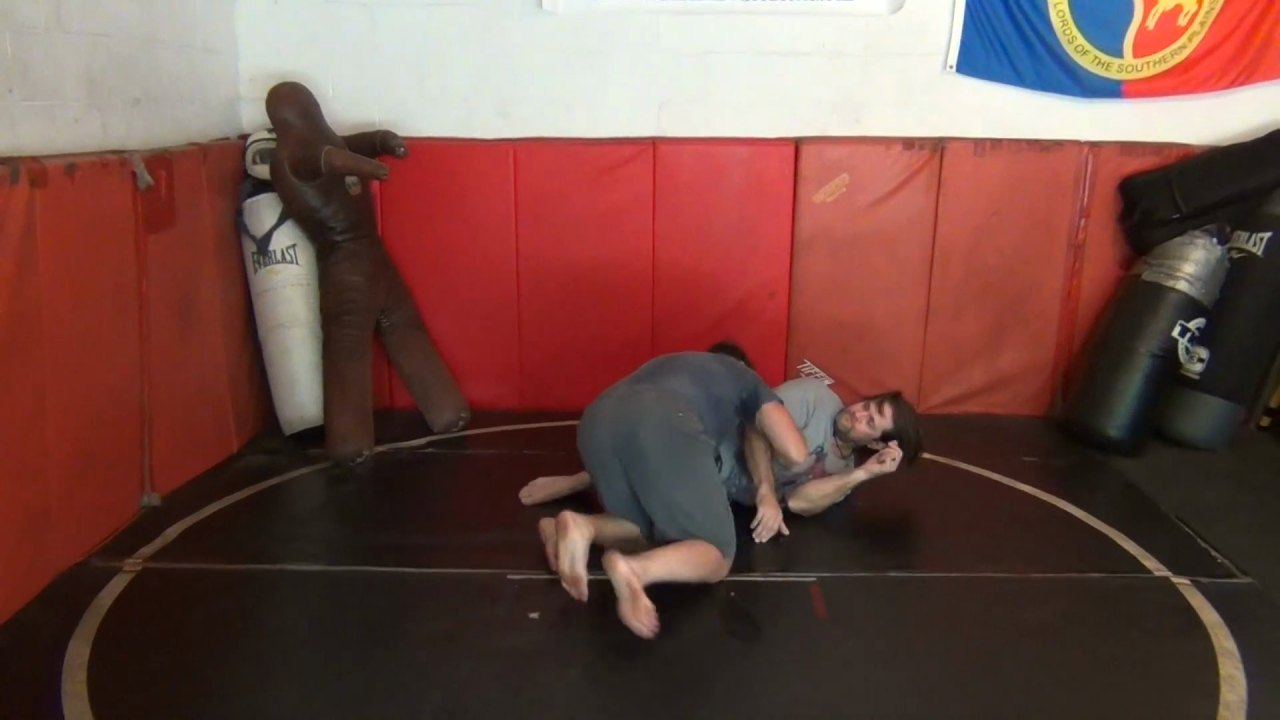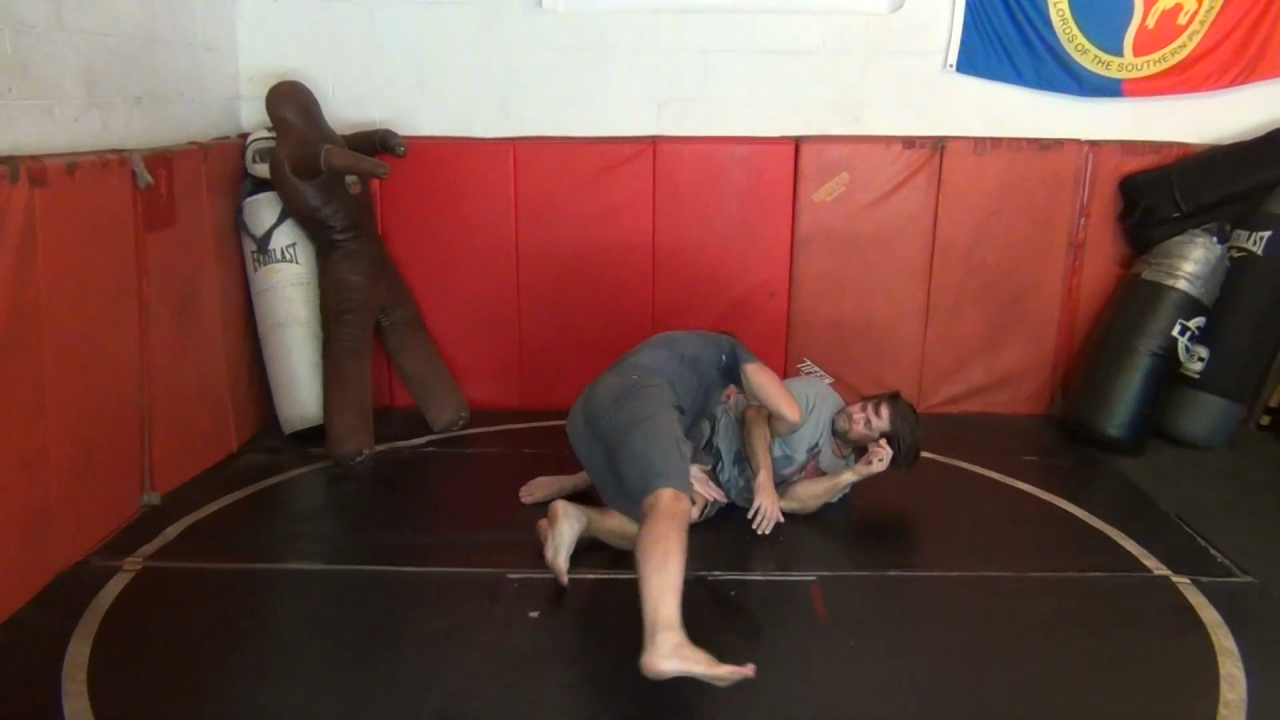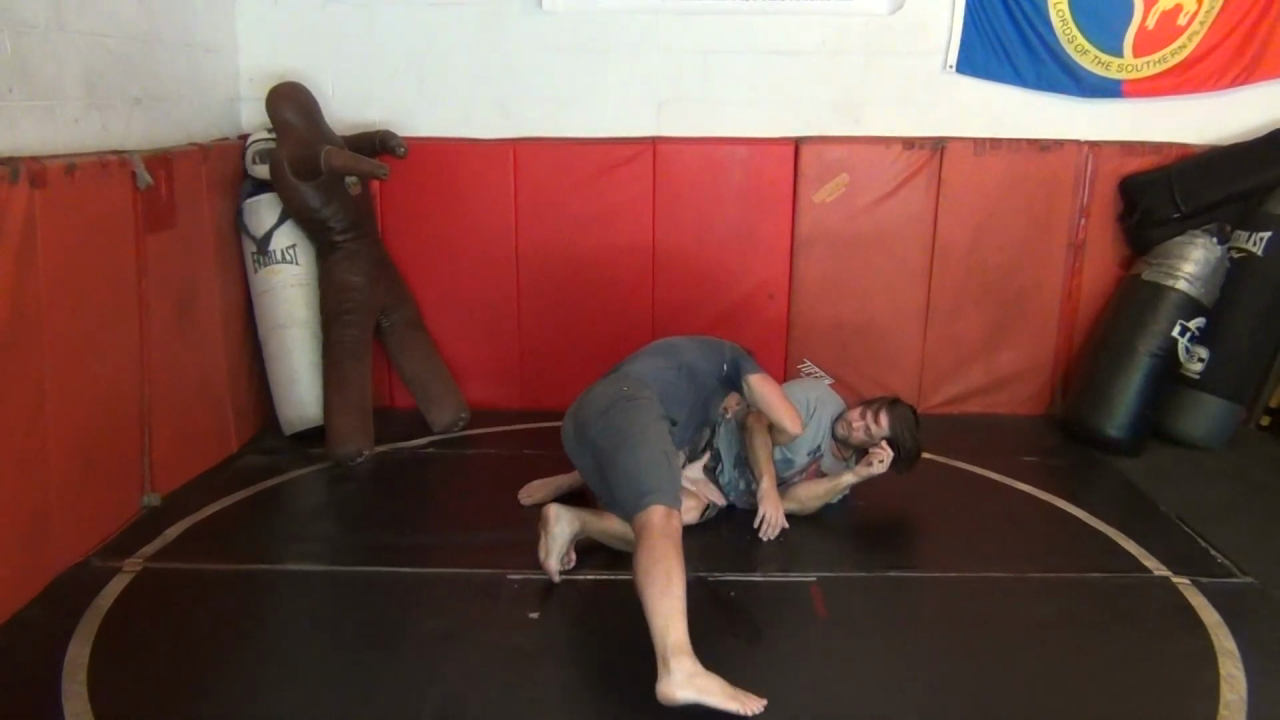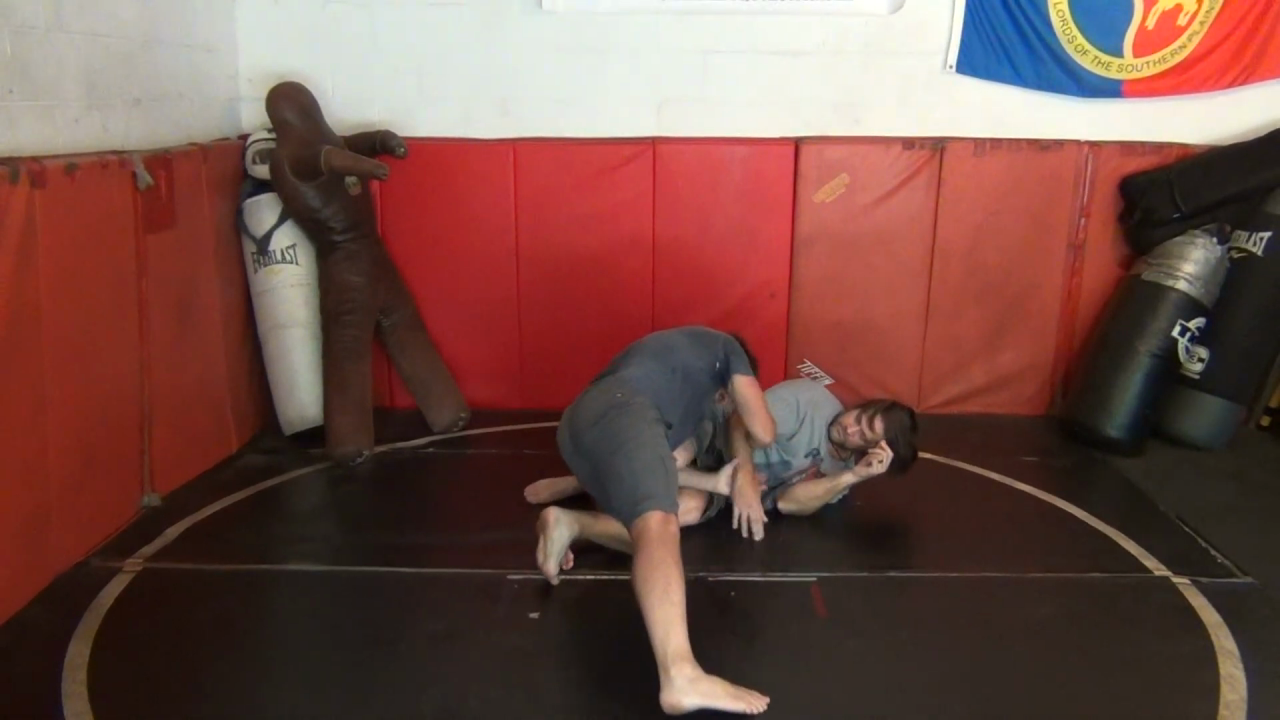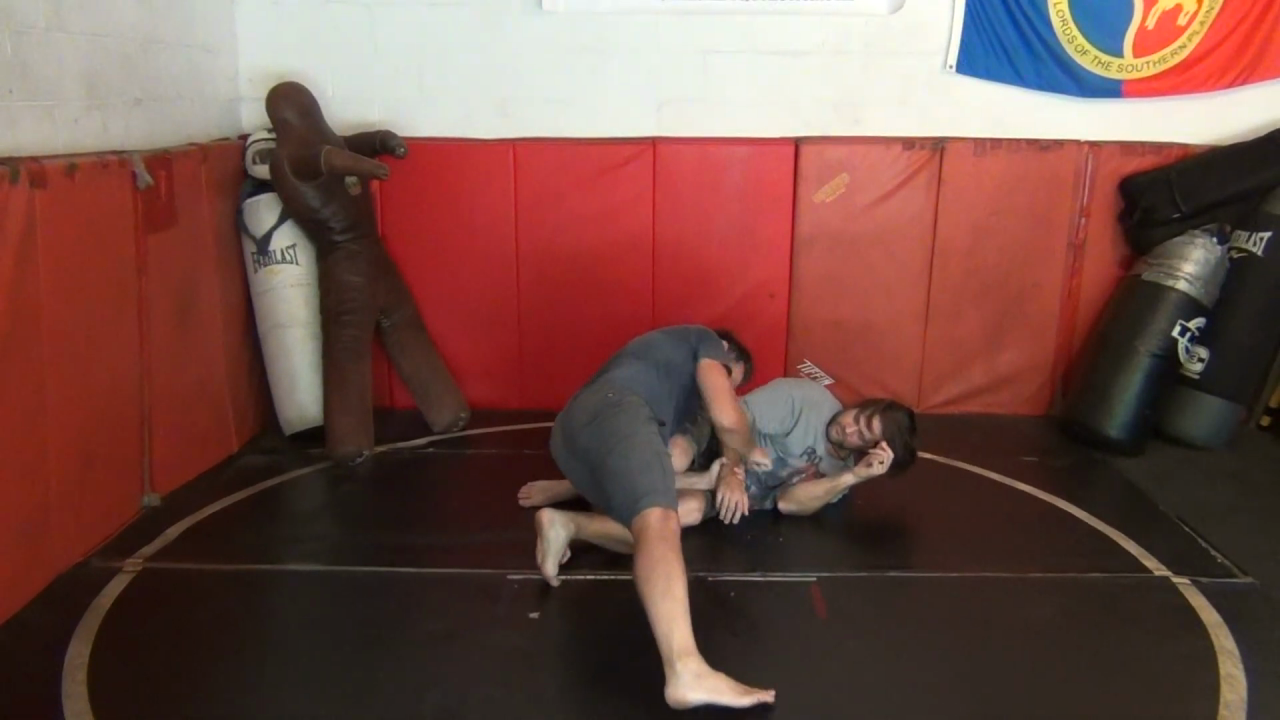
dt=0.4s
person 1, frame 1
left shoulder: (844, 470)
right shoulder: (817, 397)
left elbow: (797, 502)
right elbow: (758, 426)
left wrist: (864, 474)
right wrist: (766, 492)
left hip: (724, 486)
right ankle: (575, 483)
person 1, frame 2
left shoulder: (841, 471)
right shoulder: (817, 395)
left elbow: (790, 501)
right elbow: (755, 415)
left wrist: (856, 474)
right wrist: (764, 479)
left hip: (723, 486)
right hip: (713, 433)
left knee: (692, 506)
person 1, frame 3
left shoulder: (842, 472)
right shoulder: (817, 396)
left elbow: (791, 501)
right elbow: (756, 423)
left wrist: (857, 476)
right wrist: (766, 487)
left hip: (723, 487)
right hip: (713, 434)
left knee: (689, 508)
right ankle: (570, 482)
person 1, frame 4
left shoulder: (841, 473)
right shoulder: (813, 397)
left elbow: (787, 502)
right elbow: (745, 422)
left wrist: (855, 477)
right wrist: (745, 479)
left hip: (732, 488)
right hip: (715, 432)
left knee: (691, 508)
right knee: (672, 459)
right ankle: (577, 485)
person 1, frame 5
left shoulder: (841, 470)
right shoulder: (809, 397)
left elbow: (789, 502)
left wrist: (855, 477)
right wrist: (731, 470)
left hip: (742, 490)
left knee: (692, 510)
right knee: (673, 461)
left ankle: (568, 523)
right ankle: (571, 487)
person 2, frame 1
left shoulder: (324, 143)
right shoulder: (291, 155)
left elbow: (348, 144)
right elbow: (309, 160)
left wrist: (382, 139)
right wrist: (340, 161)
left hip: (371, 256)
right hip: (346, 267)
left knee: (407, 330)
right knee: (347, 350)
left ankle: (447, 415)
right ankle: (351, 445)
person 2, frame 2
left shoulder: (324, 142)
right shoulder: (291, 154)
right elbow: (310, 157)
left wrist: (383, 138)
right wrist: (343, 159)
left hip: (371, 255)
right hip: (346, 266)
left knee: (406, 330)
right knee: (348, 349)
left ankle: (447, 414)
right ankle: (351, 445)
person 2, frame 3
left shoulder: (325, 144)
right shoulder: (292, 154)
right elbow: (308, 158)
left wrist: (382, 139)
right wrist: (338, 160)
left hip: (370, 257)
right hip: (348, 266)
left knee: (405, 331)
right knee: (348, 350)
left ankle: (447, 416)
right ankle: (351, 445)
person 2, frame 4
left shoulder: (326, 144)
right shoulder: (291, 156)
right elbow: (310, 159)
left wrist: (383, 140)
right wrist: (340, 160)
left hip: (371, 257)
right hip: (346, 266)
left knee: (406, 331)
right knee: (348, 350)
left ankle: (447, 414)
right ankle: (351, 444)
person 2, frame 5
left shoulder: (327, 144)
right shoulder: (290, 156)
right elbow: (309, 159)
left wrist: (383, 139)
right wrist: (341, 160)
left hip: (371, 257)
right hip: (346, 266)
left knee: (406, 331)
right knee: (348, 349)
left ankle: (447, 415)
right ankle: (351, 444)
person 3, frame 1
left shoulder: (672, 364)
right shoulder: (743, 377)
right elbow: (796, 453)
right hip: (665, 425)
left knee: (650, 527)
right knee: (716, 555)
left ankle: (584, 526)
right ankle: (634, 569)
person 3, frame 2
left shoulder: (674, 349)
right shoulder: (729, 350)
right elbow: (789, 413)
left hip: (585, 412)
right hip: (636, 397)
left knee: (652, 523)
right knee: (670, 505)
left ankle: (574, 518)
right ankle: (665, 643)
person 3, frame 3
left shoulder: (680, 358)
right shoulder: (731, 357)
right elbow: (790, 425)
left hip: (580, 418)
right hip: (627, 405)
left knee: (649, 524)
right knee: (661, 520)
left ankle: (571, 520)
right ankle: (679, 671)
person 3, frame 4
left shoulder: (670, 351)
right shoulder: (725, 348)
right elbow: (763, 433)
left hip: (575, 425)
right hip: (621, 411)
right knee: (659, 526)
left ankle: (568, 523)
right ankle: (680, 676)
person 3, frame 5
left shoulder: (670, 353)
right shoulder: (707, 343)
right elbow: (727, 418)
right wrist: (749, 452)
left hip: (568, 430)
right hip: (615, 411)
left knee: (649, 525)
right knee: (659, 523)
left ankle: (565, 524)
right ankle: (686, 672)
